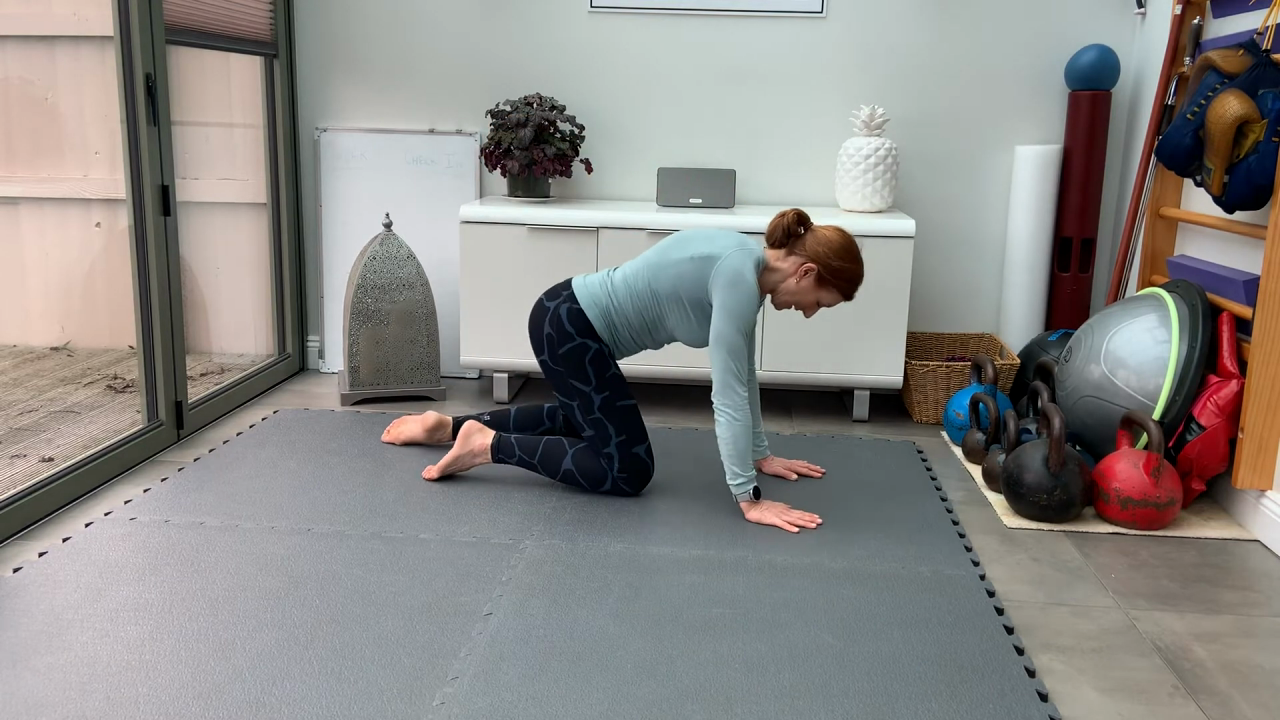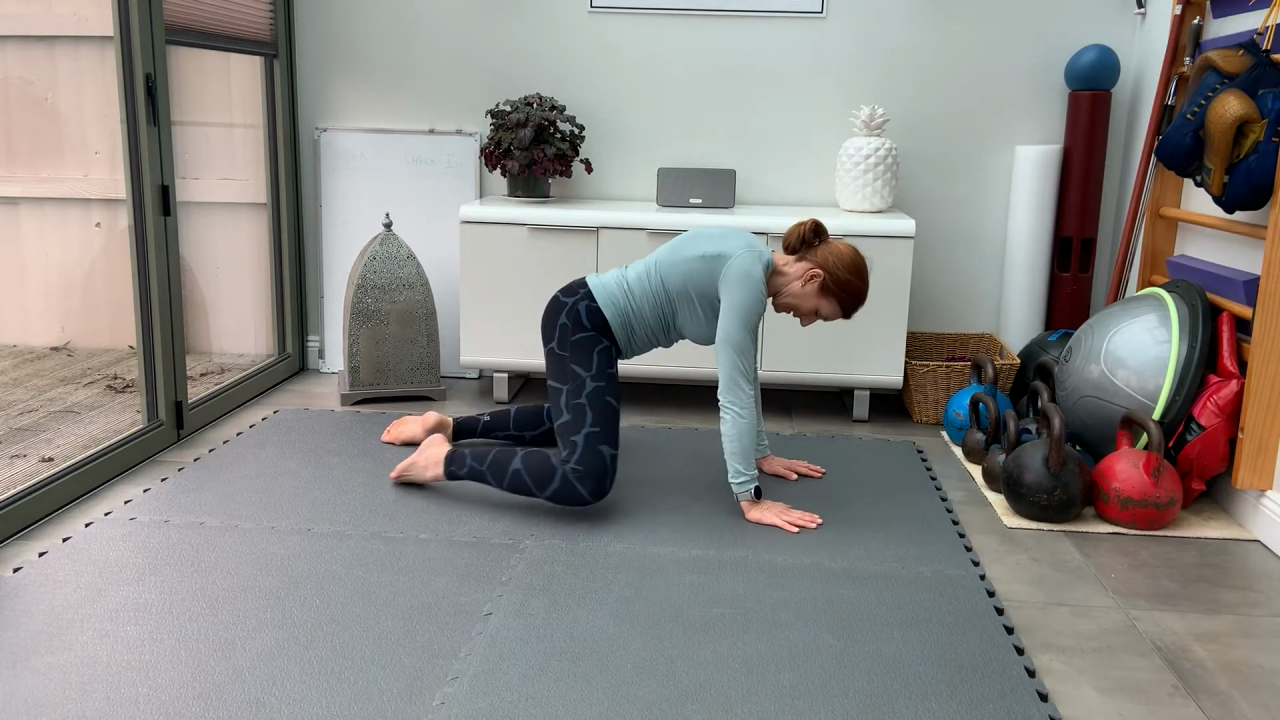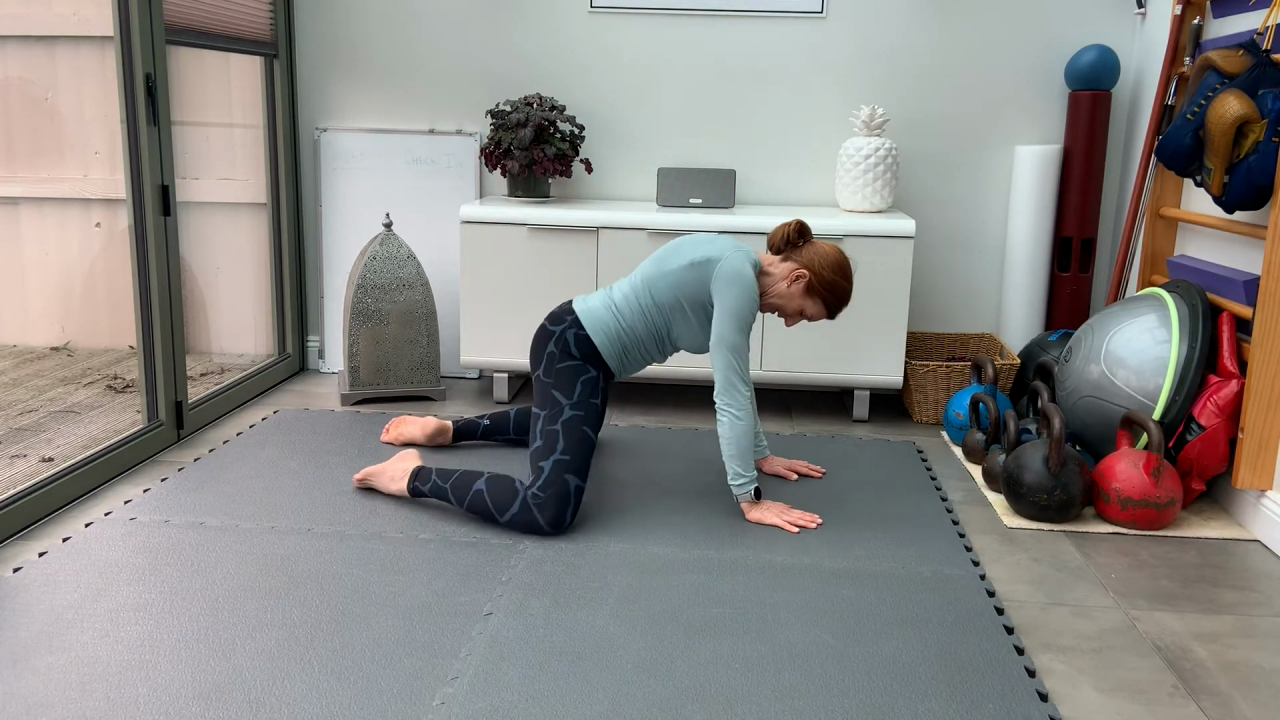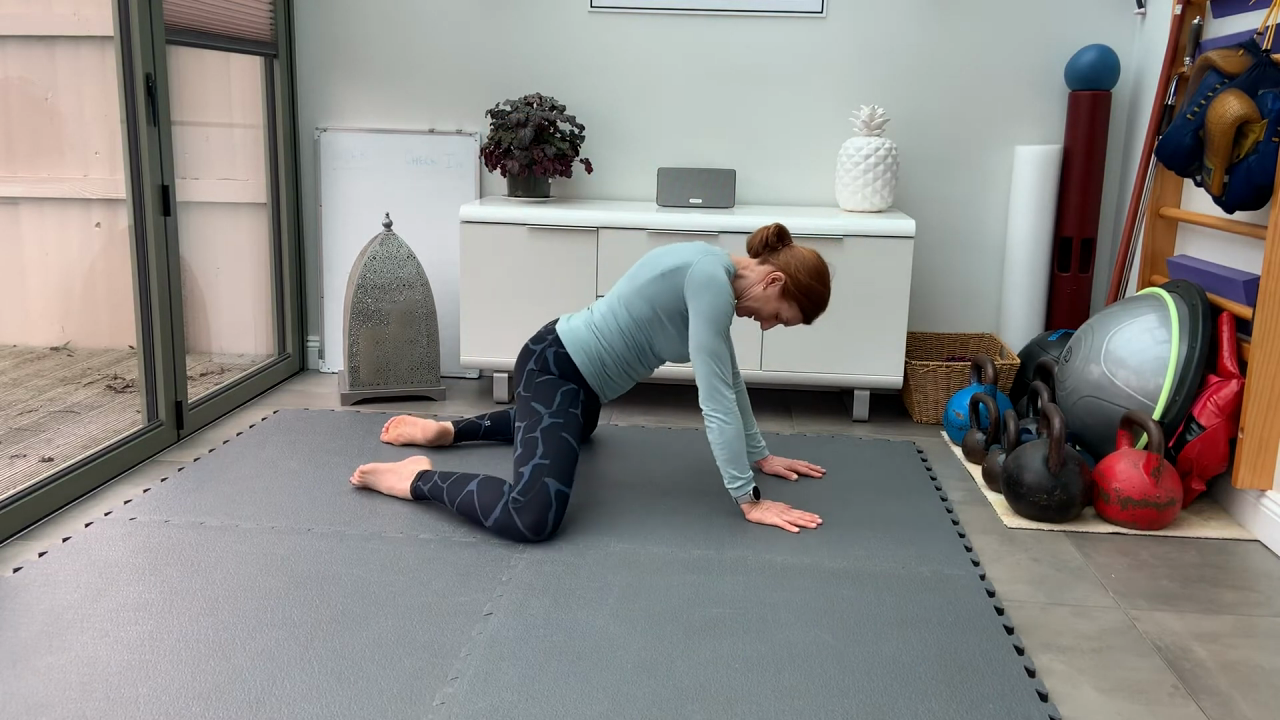
dt=0.4s
person 1, frame 1
left shoulder: (748, 265)
right shoulder: (739, 275)
left elbow: (743, 374)
right elbow: (728, 393)
left wrist: (759, 453)
right wrist: (749, 499)
left hip: (575, 321)
right hip: (568, 327)
left knee: (582, 419)
right knee: (630, 470)
left ankle: (451, 426)
right ankle: (489, 445)
person 1, frame 2
left shoulder: (754, 269)
right shoulder: (749, 274)
left elbow: (744, 374)
right elbow: (734, 390)
left wrist: (762, 453)
right wrist: (750, 498)
left hip: (587, 319)
right hip: (581, 322)
left knee: (580, 422)
right knee: (586, 479)
left ankle: (452, 426)
right ankle: (445, 459)
person 1, frame 3
left shoulder: (736, 269)
right shoulder: (738, 277)
left elbow: (736, 381)
right elbow: (730, 394)
left wrist: (761, 454)
right wrist: (749, 499)
left hip: (579, 342)
right hip: (572, 350)
left knee: (571, 428)
right knee: (548, 510)
left ankle: (447, 430)
right ankle: (414, 475)
person 1, frame 4
left shoulder: (715, 272)
right shoulder: (711, 280)
left elbow: (727, 376)
right elbow: (715, 399)
left wrist: (759, 454)
right wrist: (749, 499)
left hip: (572, 365)
right hip: (555, 368)
left knee: (577, 429)
right knee: (533, 518)
left ankle: (448, 430)
right ankle: (420, 479)
